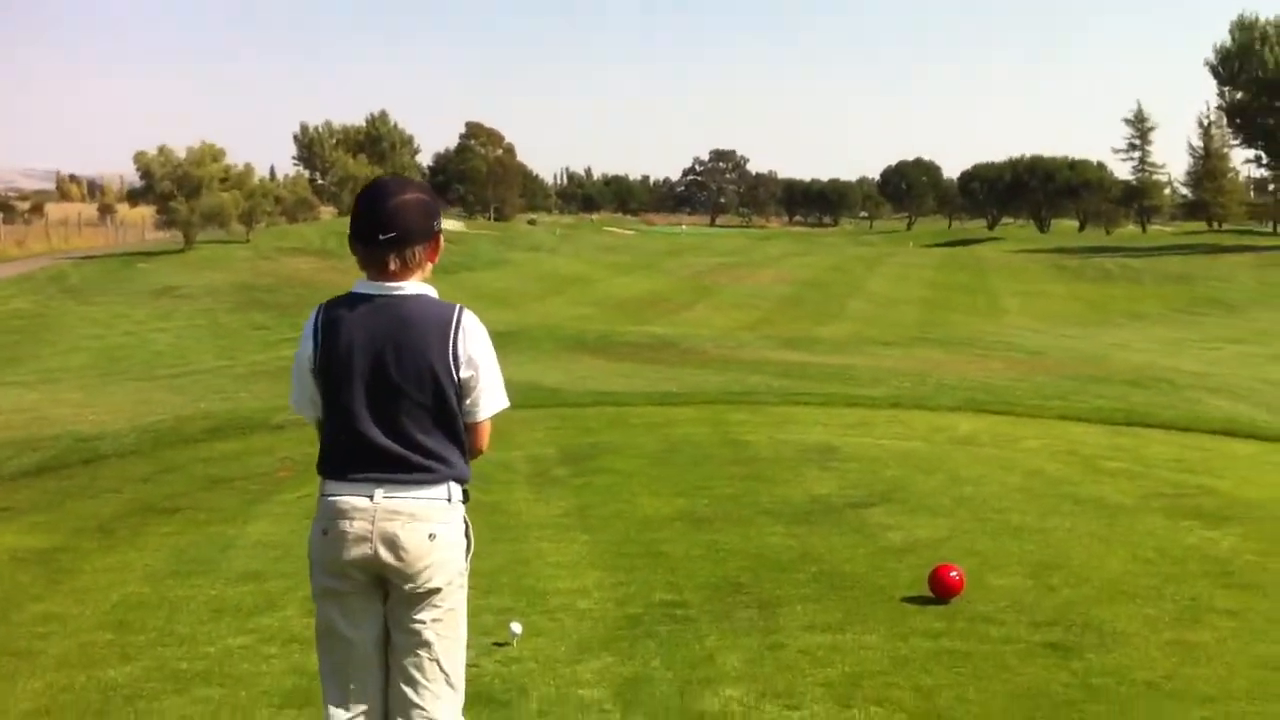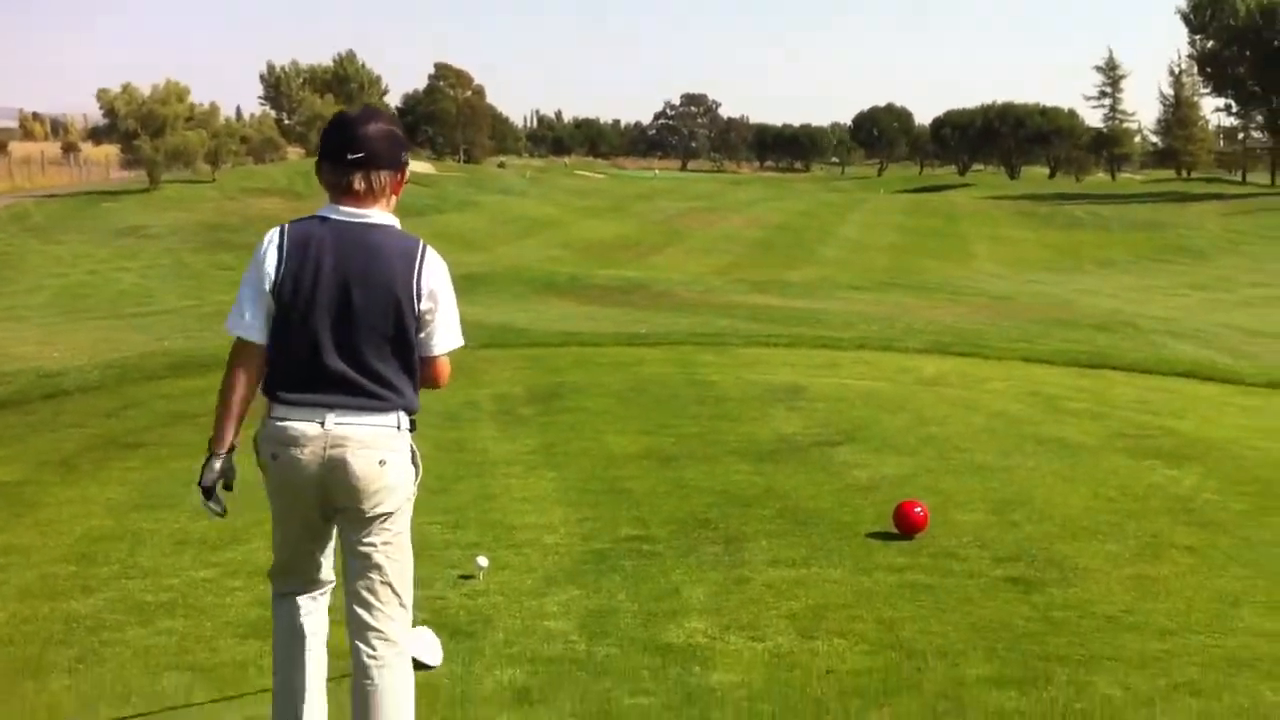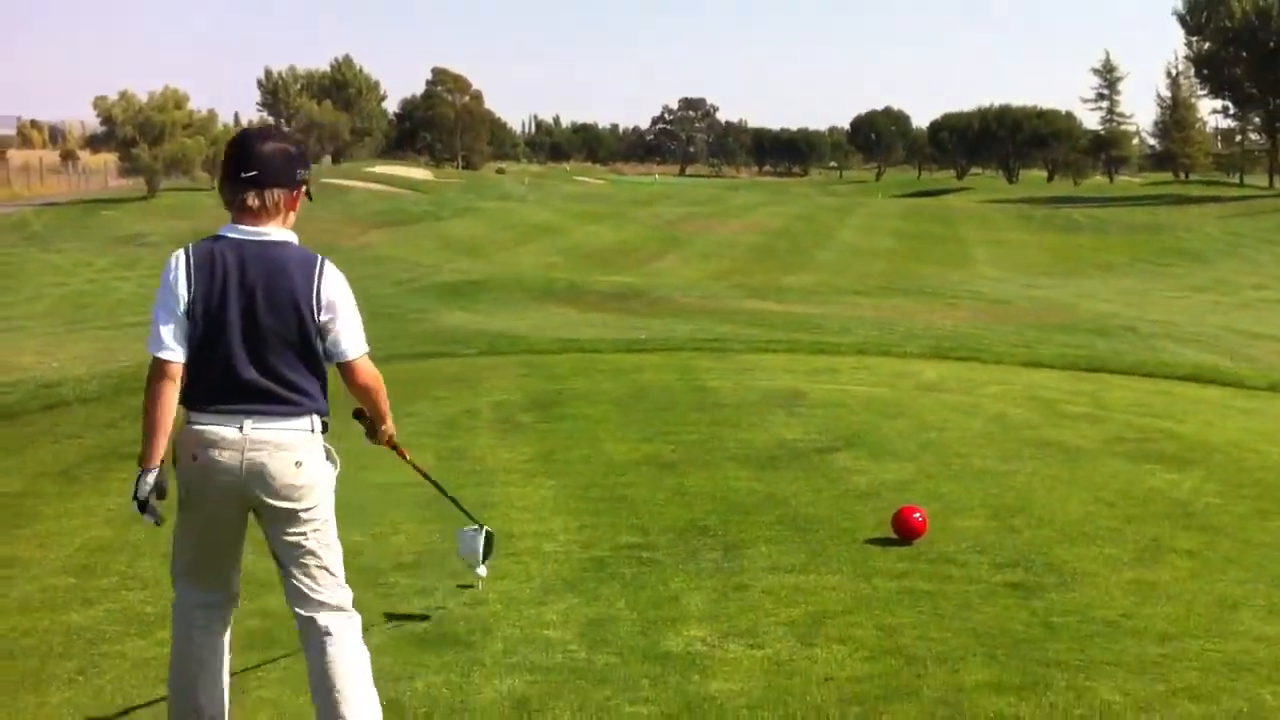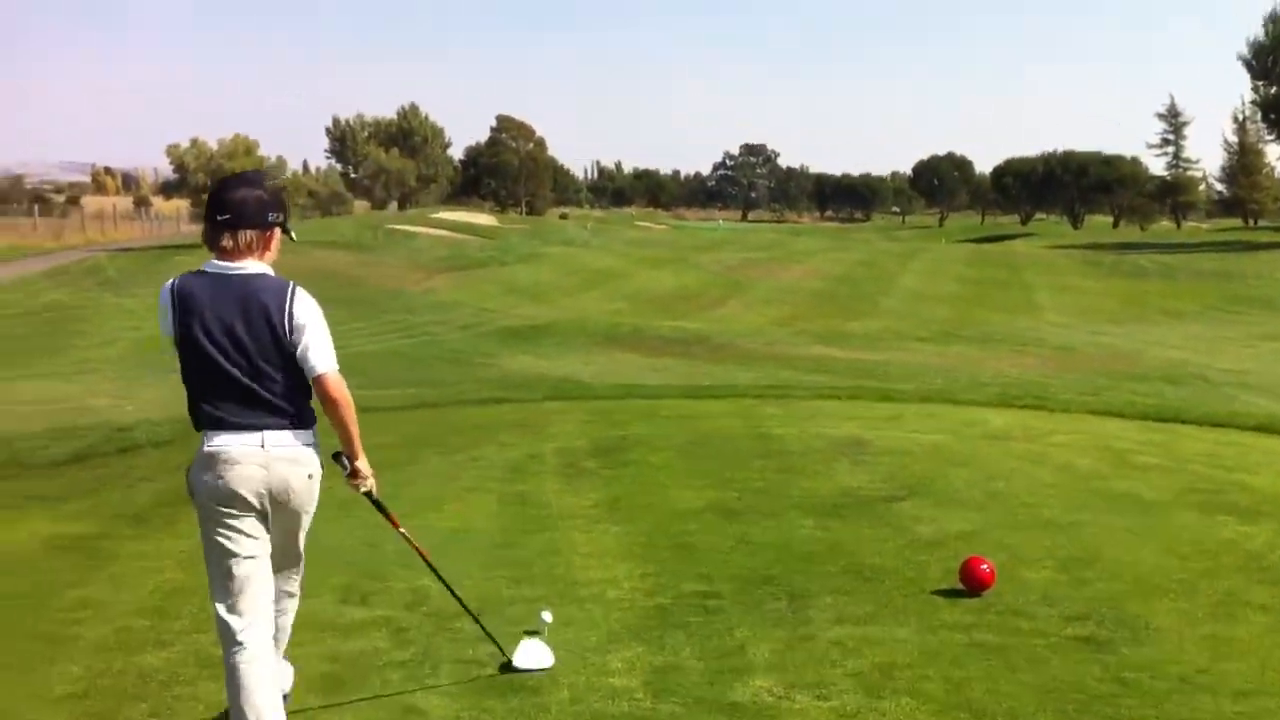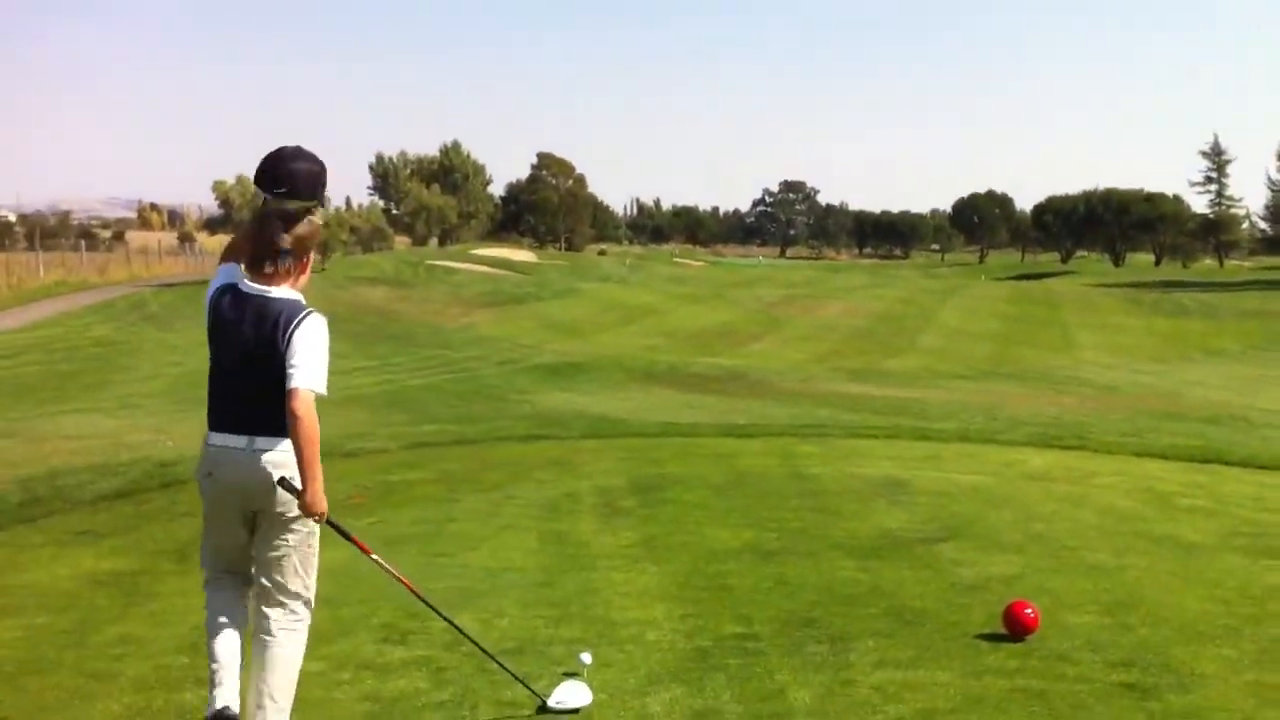
dt=0.4s
person 1, frame 1
left shoulder: (323, 324)
right shoulder: (459, 327)
left elbow: (323, 428)
right elbow: (477, 440)
left hip: (342, 516)
right hip: (428, 518)
person 1, frame 2
left shoulder: (280, 246)
right shoulder: (420, 260)
left elbow: (248, 357)
right elbow: (437, 372)
left wrist: (221, 449)
left hip: (290, 435)
right hip: (376, 443)
left knee: (297, 590)
right knee: (379, 621)
person 1, frame 3
left shoulder: (186, 265)
right shoulder: (319, 274)
left elbow: (167, 372)
right elbow: (360, 375)
left wrist: (150, 462)
right wrist: (381, 419)
left hip: (209, 445)
right hip: (292, 448)
left knee: (200, 599)
right knee: (327, 607)
person 1, frame 4
left shoulder: (179, 295)
right shoulder: (294, 300)
right elbow: (330, 388)
left wrist: (221, 252)
right wrist: (357, 455)
left hip: (223, 461)
right hip: (292, 457)
left knee: (243, 617)
right knee: (281, 588)
person 1, frame 5
left shoulder: (222, 297)
right shoulder: (305, 324)
left elbow: (232, 256)
right elbow: (299, 406)
left wrist: (267, 212)
right wrist: (314, 485)
left hip: (221, 459)
right hip: (281, 466)
left knee: (226, 586)
right knee: (284, 606)
